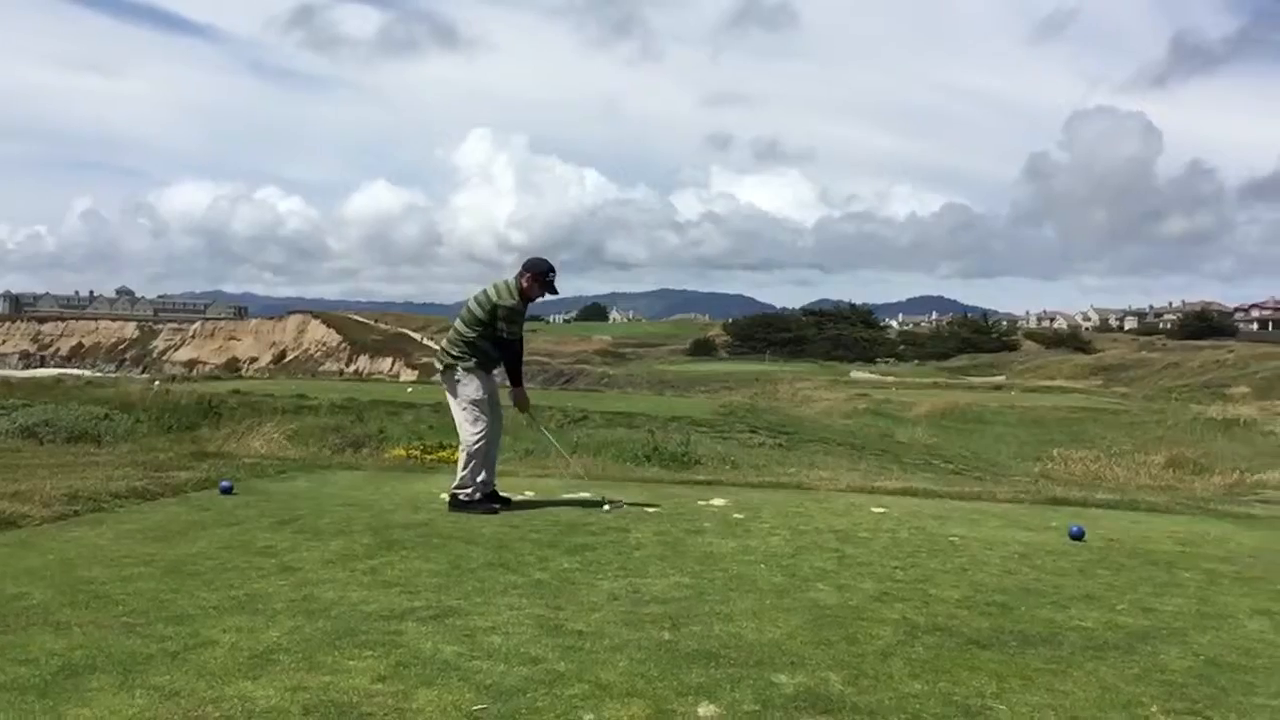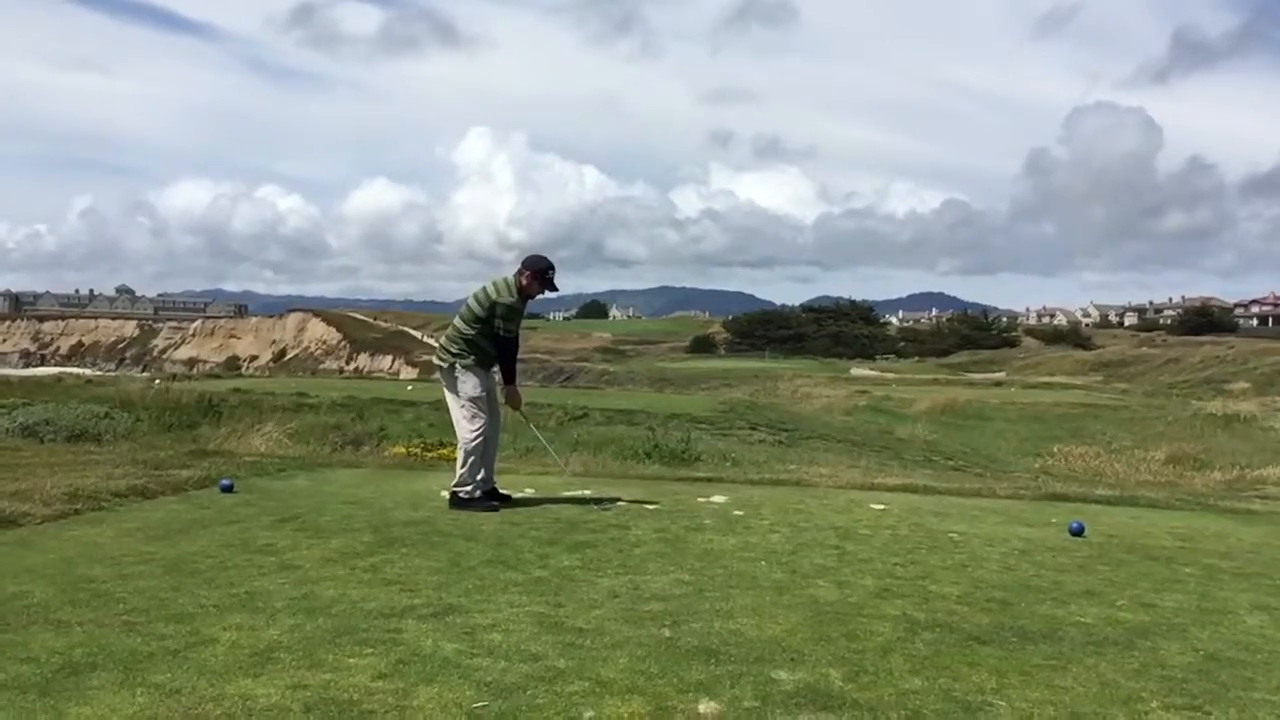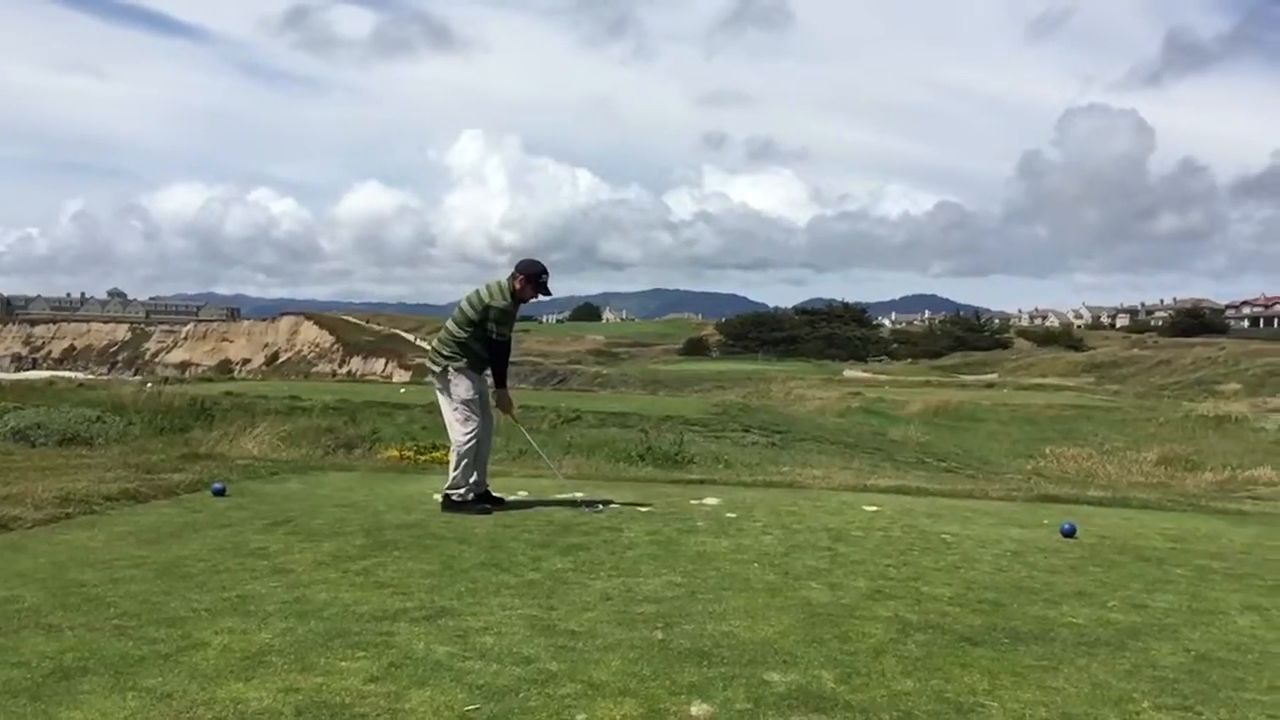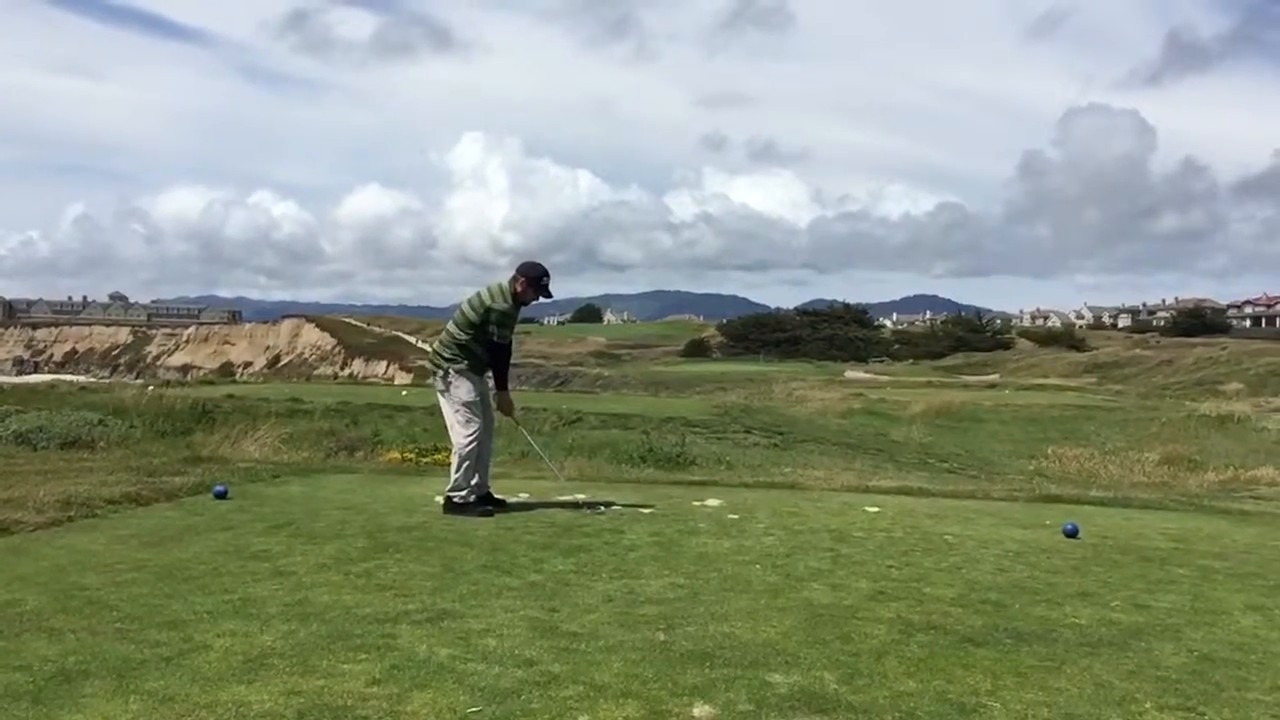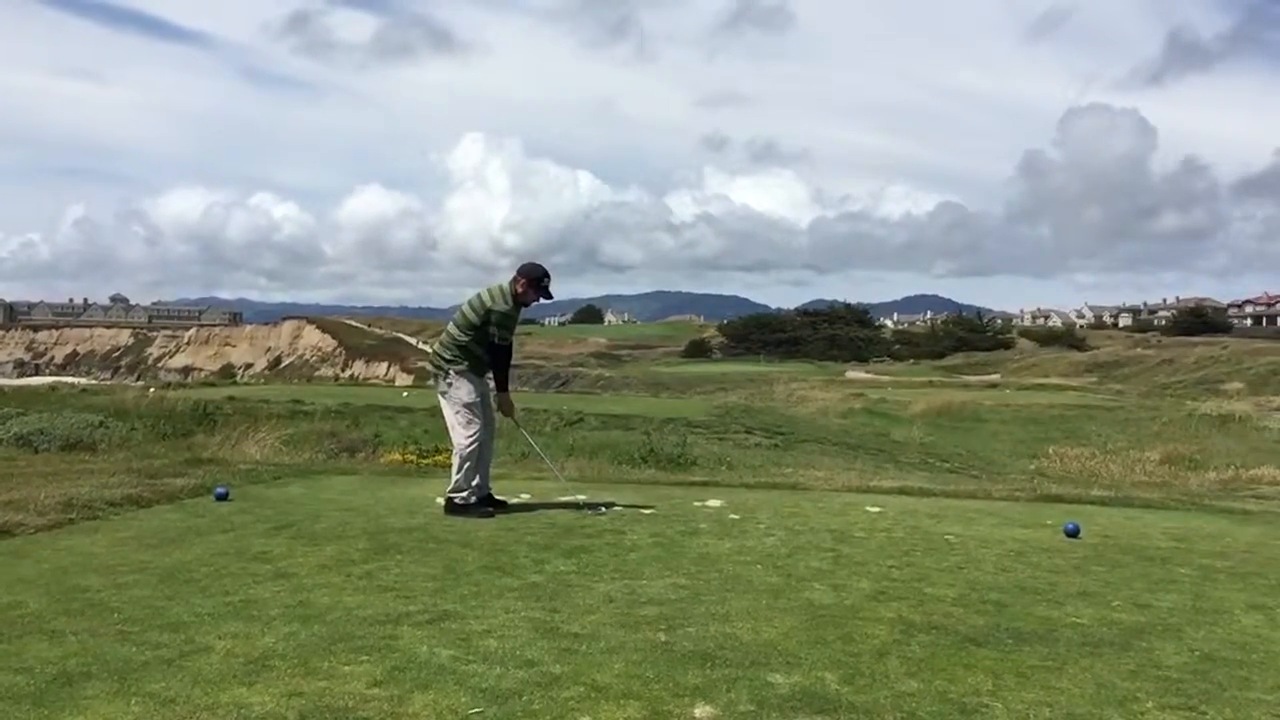
dt=0.4s
person 1, frame 1
left shoulder: (509, 294)
right shoulder: (509, 302)
left elbow: (512, 346)
right elbow: (508, 348)
left wrist: (516, 386)
right wrist: (517, 388)
left hip: (474, 364)
right hip: (461, 364)
left knee: (492, 426)
right knee: (477, 429)
left ankle: (483, 489)
right ankle: (463, 495)
person 1, frame 2
left shoulder: (509, 292)
right shoulder: (508, 299)
left elbow: (507, 343)
right elbow: (505, 345)
left wrist: (509, 384)
right wrist: (510, 386)
left hip: (474, 362)
right hip: (460, 361)
left knee: (490, 424)
right knee: (474, 426)
left ankle: (483, 486)
right ankle: (463, 493)
person 1, frame 3
left shoulder: (501, 294)
right shoulder: (501, 302)
left elbow: (499, 347)
right elbow: (497, 348)
left wrist: (500, 388)
right wrist: (501, 389)
left hip: (466, 364)
right hip: (453, 364)
left knee: (483, 426)
right knee: (468, 428)
left ankle: (476, 489)
right ankle: (456, 495)
person 1, frame 4
left shoulder: (503, 297)
right shoulder: (502, 305)
left elbow: (500, 349)
right elbow: (498, 351)
left wrist: (500, 390)
right wrist: (503, 392)
left hip: (467, 367)
right hip: (453, 366)
left knee: (484, 428)
right knee: (469, 430)
left ankle: (478, 491)
right ankle: (457, 497)
person 1, frame 5
left shoulder: (502, 298)
right shoulder: (502, 306)
left elbow: (500, 351)
right elbow: (498, 352)
left wrist: (501, 391)
right wrist: (503, 393)
left hip: (467, 367)
right hip: (454, 367)
left knee: (485, 429)
right knee: (470, 431)
left ankle: (479, 493)
right ankle: (458, 499)
